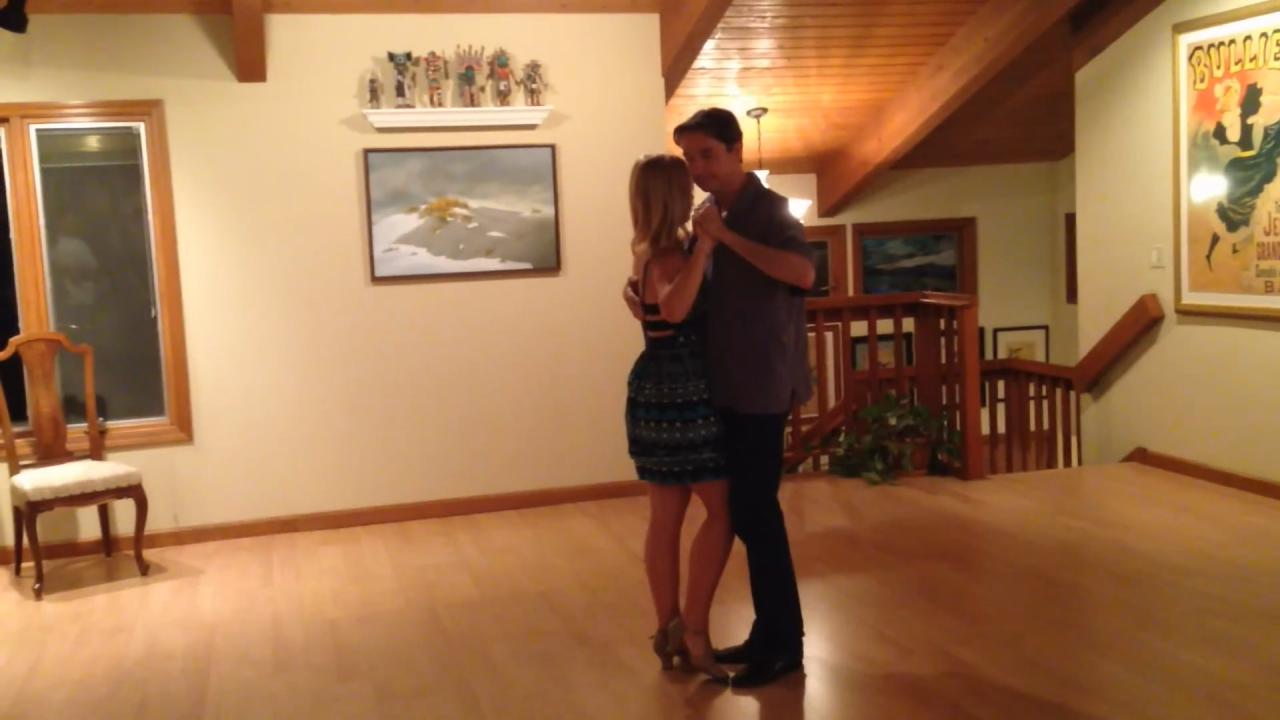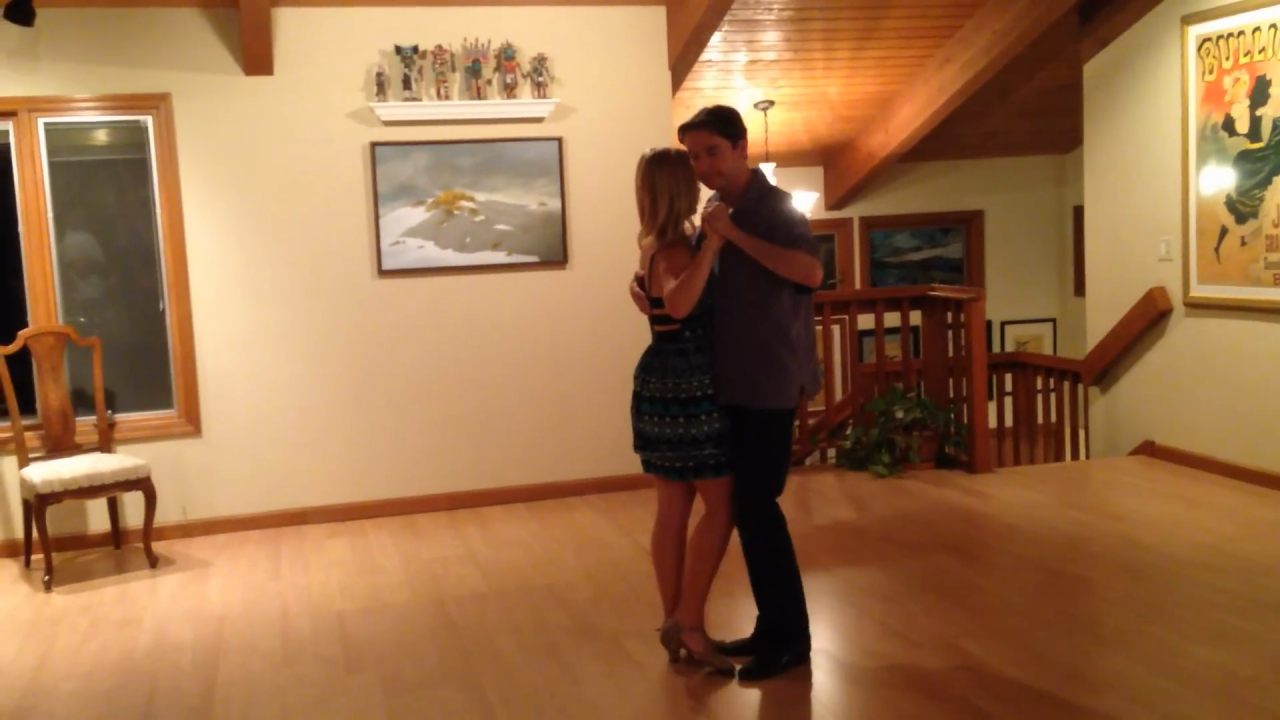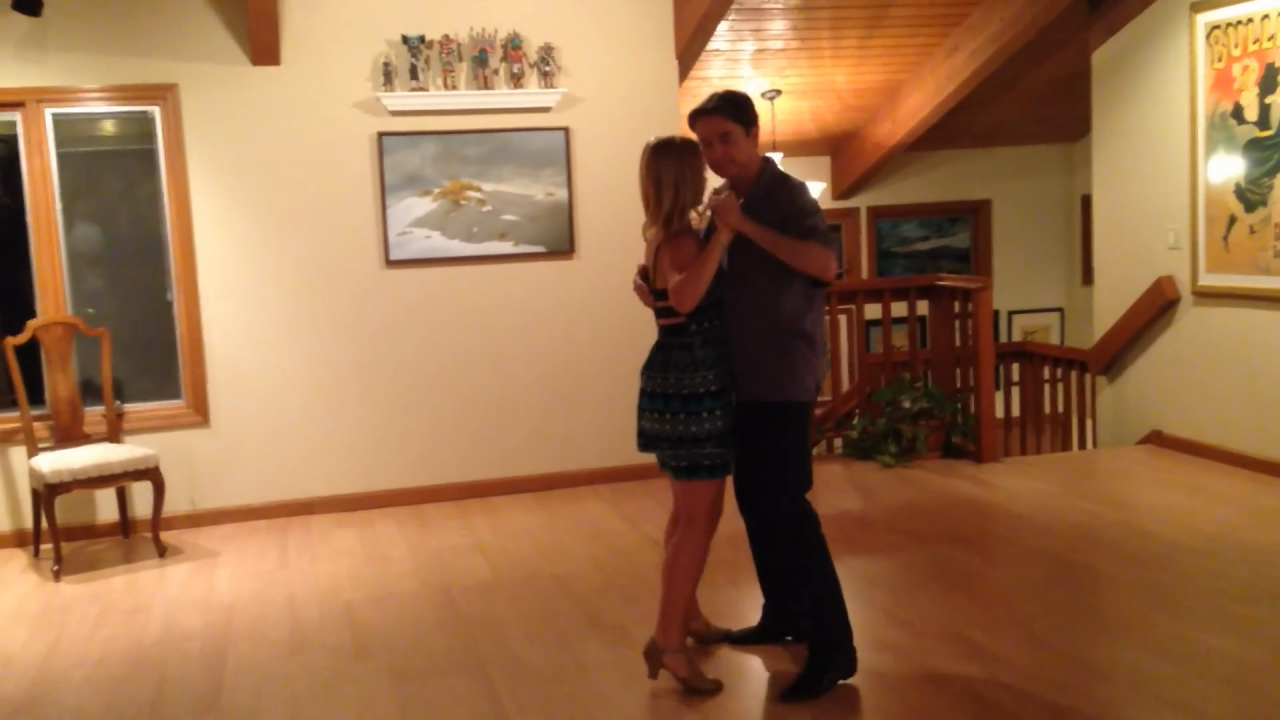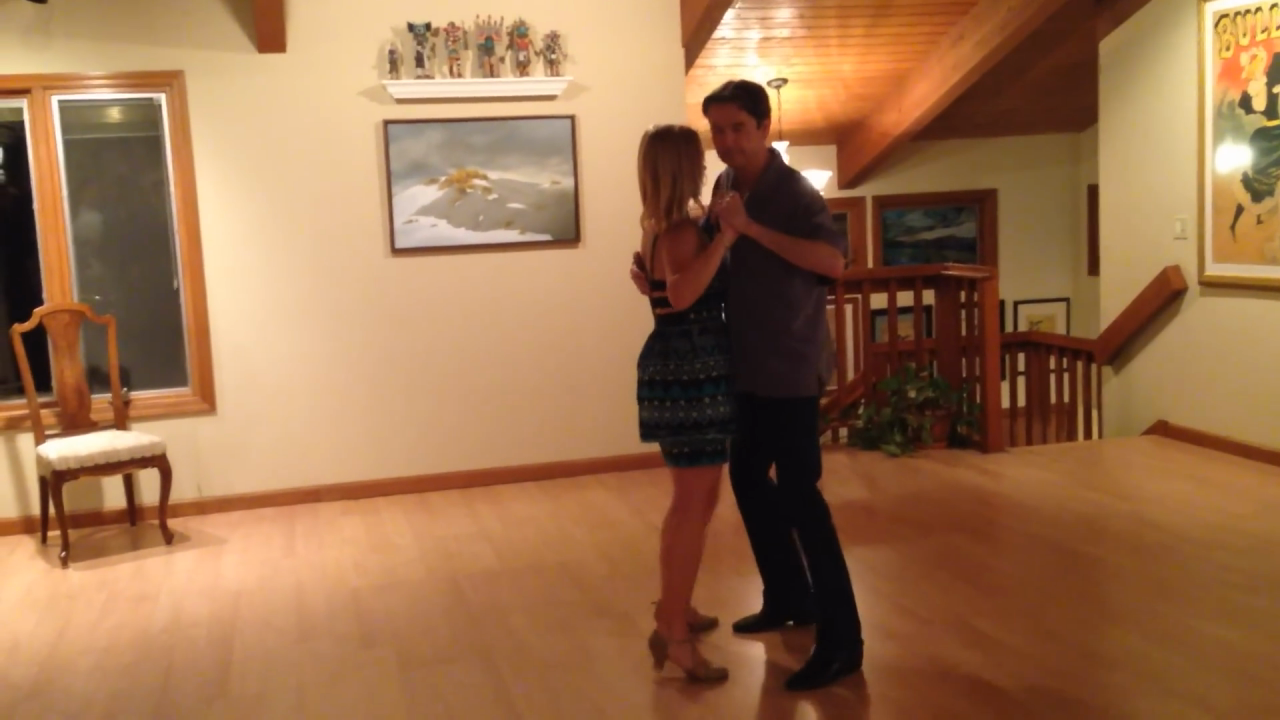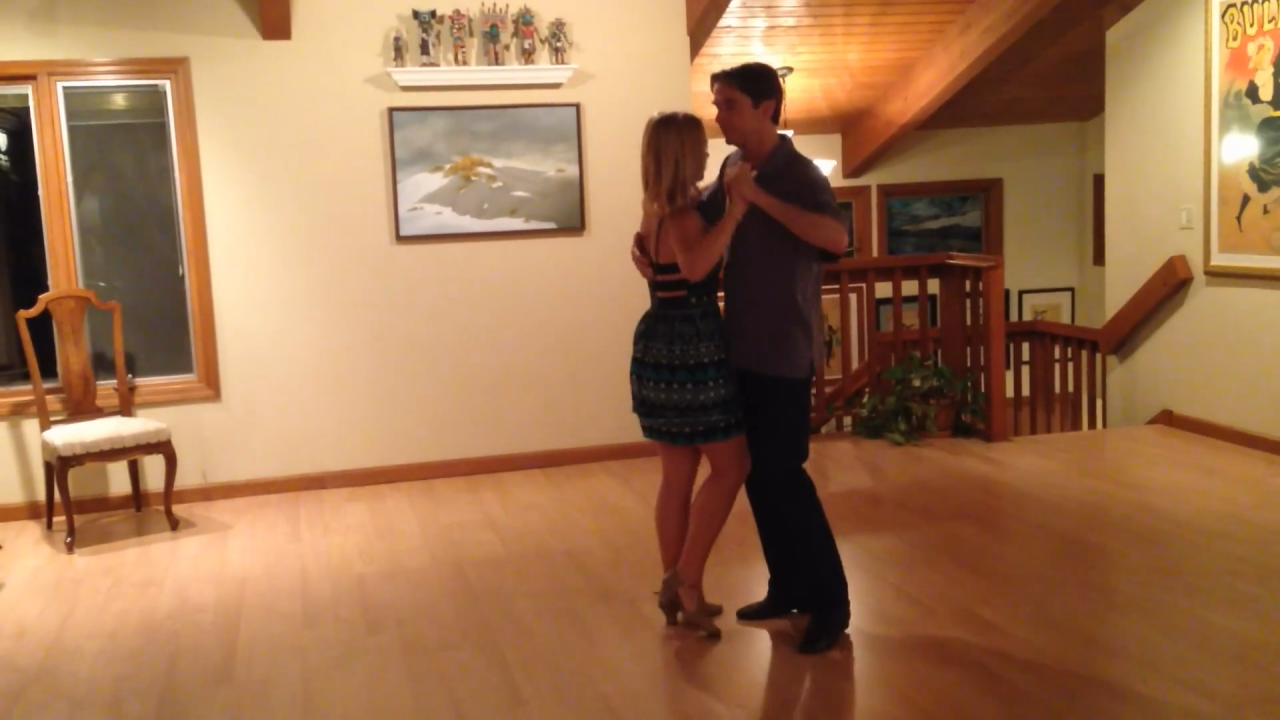
dt=0.5s
person 1, frame 1
left shoulder: (769, 209)
right shoulder: (706, 214)
left elbow: (803, 272)
left wrist: (725, 235)
right wrist: (636, 288)
left hip: (761, 384)
right hip: (727, 384)
left knee: (754, 510)
right knee: (745, 508)
left ankle: (784, 643)
right ankle: (769, 633)
person 1, frame 2
left shoulder: (776, 207)
right shoulder: (713, 211)
left elbow: (811, 272)
left wrist: (733, 235)
right wrist: (643, 283)
left hip: (771, 380)
right hip: (733, 381)
left knee: (756, 502)
right knee: (743, 502)
left ankle: (791, 636)
right ankle: (773, 628)
person 1, frame 3
left shoulder: (788, 195)
right shoulder: (723, 198)
left elbow: (824, 264)
left wrist: (744, 225)
right wrist: (649, 276)
left hip: (783, 375)
right hip: (742, 374)
left knee: (785, 502)
right knee: (753, 495)
left ankle: (833, 645)
right ankle: (785, 613)
person 1, frame 4
left shoulder: (794, 191)
right shoulder: (726, 184)
left elbow: (833, 261)
left wrist: (750, 226)
right wrist: (646, 262)
left hip: (791, 370)
right hip: (749, 366)
left knee: (799, 495)
right knee: (747, 478)
left ankle: (841, 639)
right ankle: (789, 598)
person 1, frame 5
left shoulder: (799, 175)
right shoulder: (735, 166)
left elbow: (836, 238)
right elbow: (699, 217)
left wrist: (758, 196)
right wrist: (648, 244)
left hip: (785, 351)
right hip: (746, 347)
left knee: (783, 472)
right knee: (757, 470)
left ankle: (830, 602)
right ankle: (790, 587)
person 2, frame 1
left shoulder: (649, 252)
right shoulder: (669, 255)
right elbow: (674, 309)
right wrist: (703, 248)
left hip: (656, 392)
right hip: (681, 396)
left knee: (665, 517)
right knee: (722, 510)
left ankle: (669, 629)
right ankle: (692, 626)
person 2, frame 2
left shoulder: (655, 246)
right shoulder: (675, 250)
right elbow: (678, 304)
right wrist: (711, 245)
left hip: (663, 388)
right hip: (686, 391)
left knee: (673, 511)
right knee: (721, 507)
left ankle: (678, 623)
right ankle: (687, 624)
person 2, frame 3
left shoulder: (662, 237)
right shoulder: (681, 241)
right elbow: (685, 298)
right wrist: (722, 236)
left hip: (675, 382)
right hip: (693, 385)
left knee: (688, 508)
right knee: (702, 517)
left ankle: (687, 617)
right ankle: (668, 643)
person 2, frame 4
left shoulder: (660, 225)
right shoulder: (680, 232)
right elbow: (682, 294)
right wrist: (725, 238)
left hip: (670, 369)
right hip: (691, 373)
left knee: (690, 496)
right knee: (699, 505)
left ankle: (674, 605)
right ankle: (673, 635)
person 2, frame 5
left shoulder: (655, 210)
right shoulder: (683, 216)
right elbow: (694, 268)
right wrist: (733, 212)
left hip: (658, 351)
right hip: (690, 355)
left knee: (677, 476)
right knee: (730, 469)
left ankle: (675, 587)
right ankle: (686, 580)
